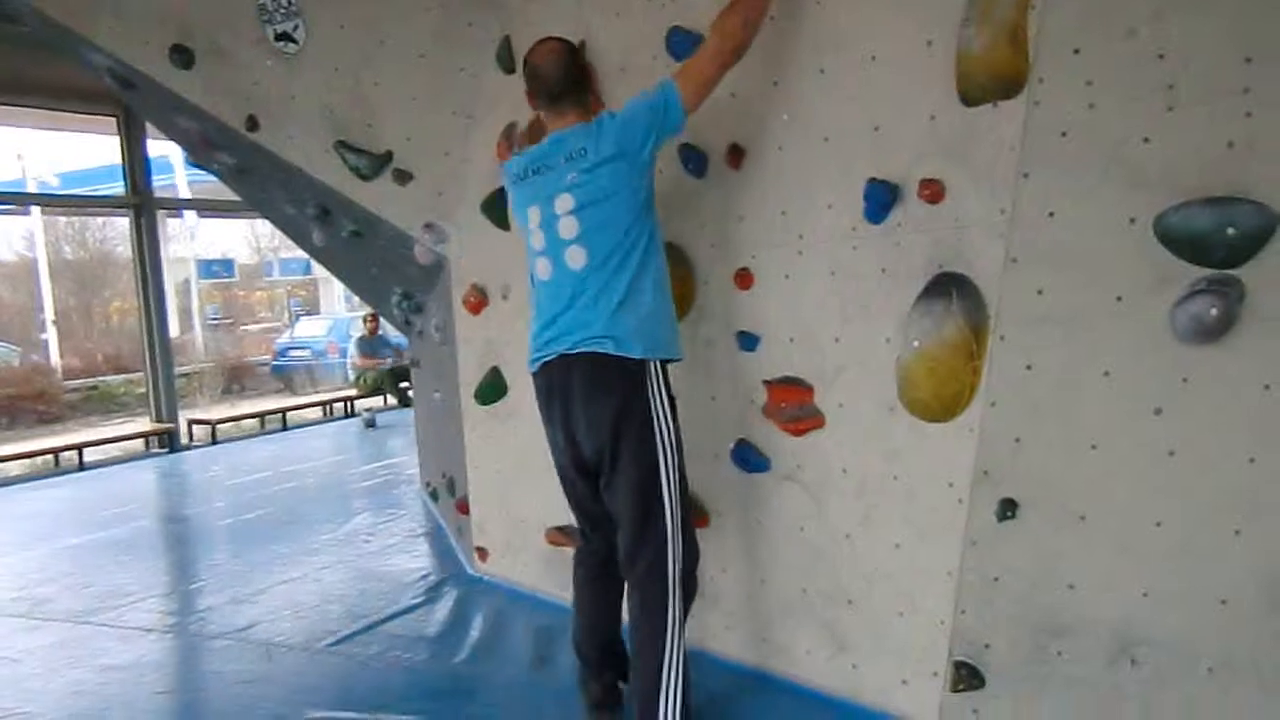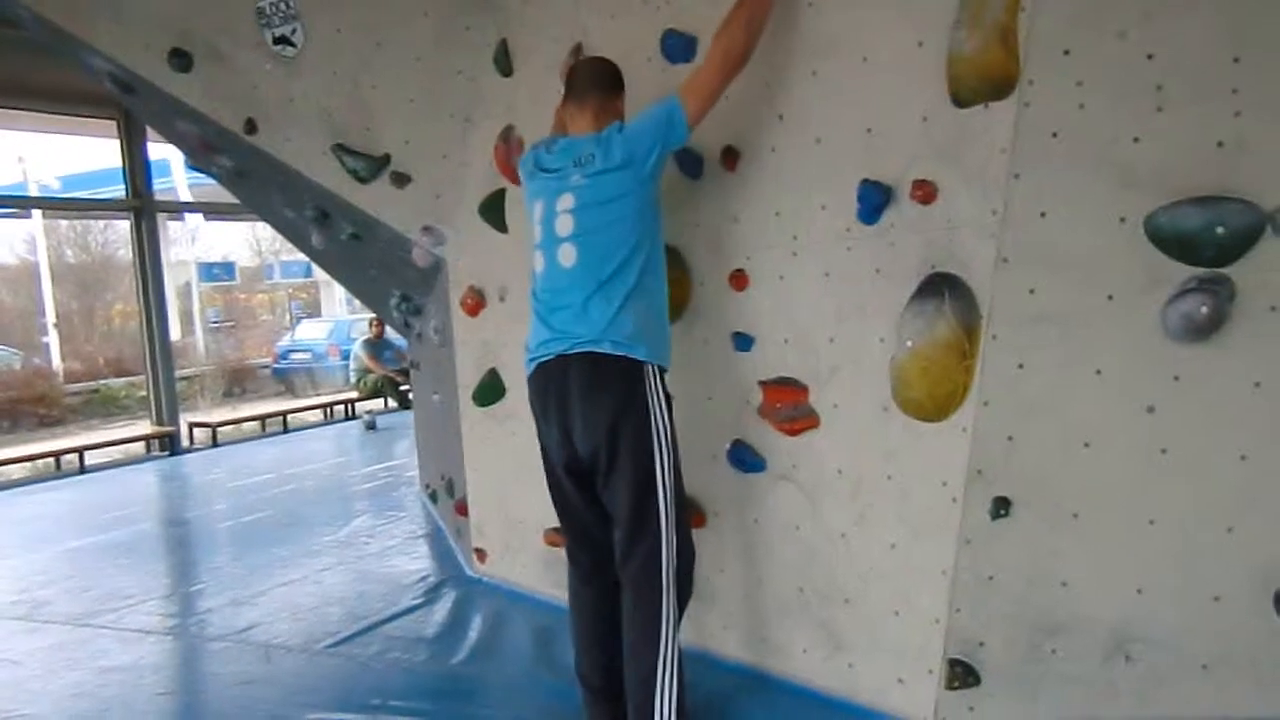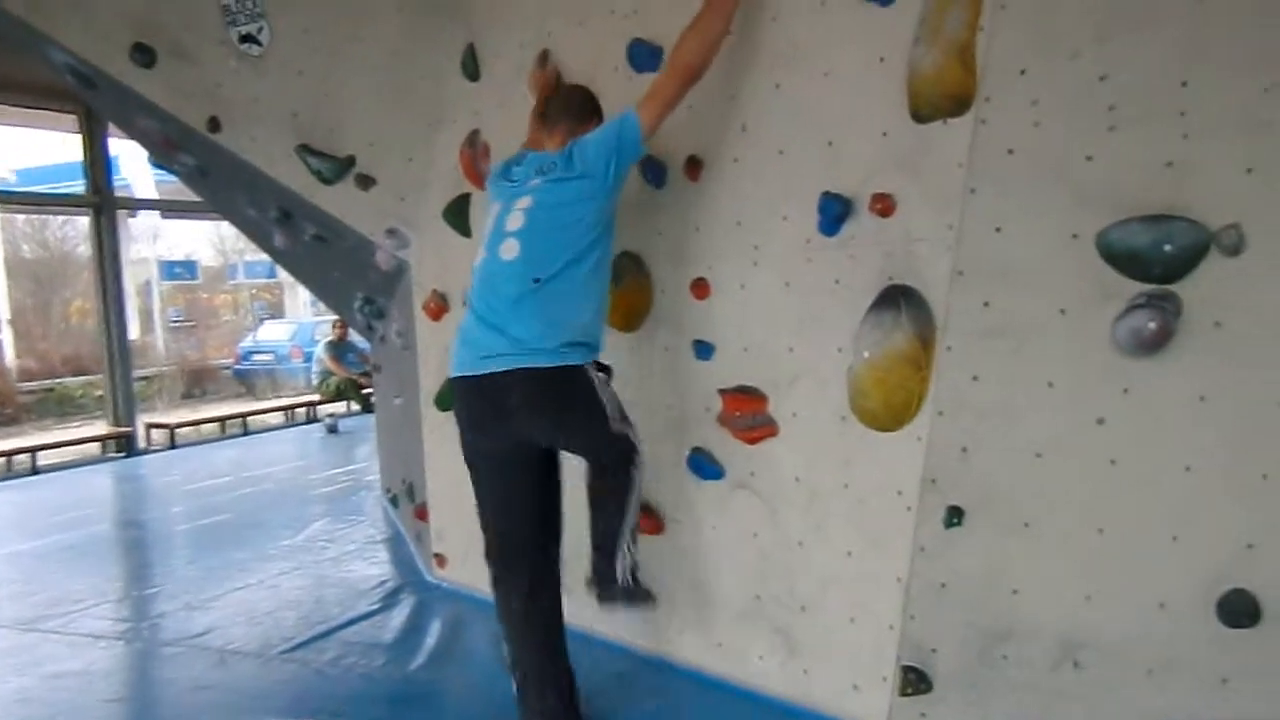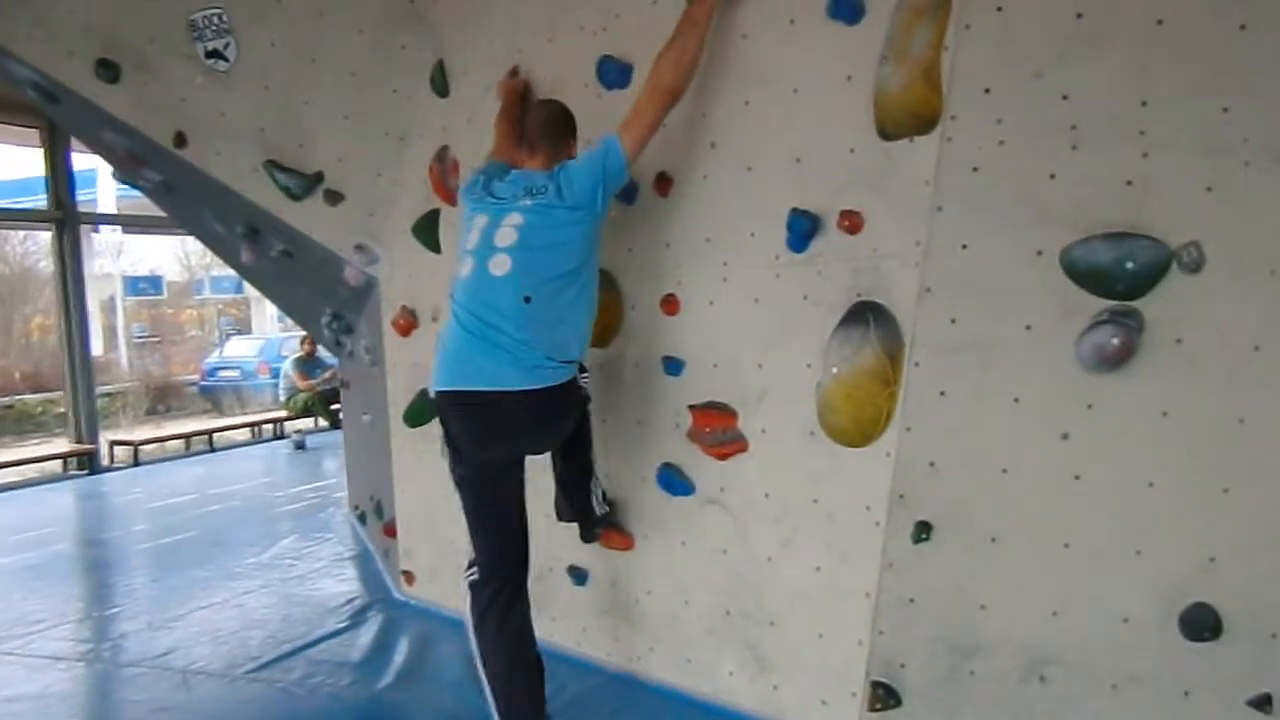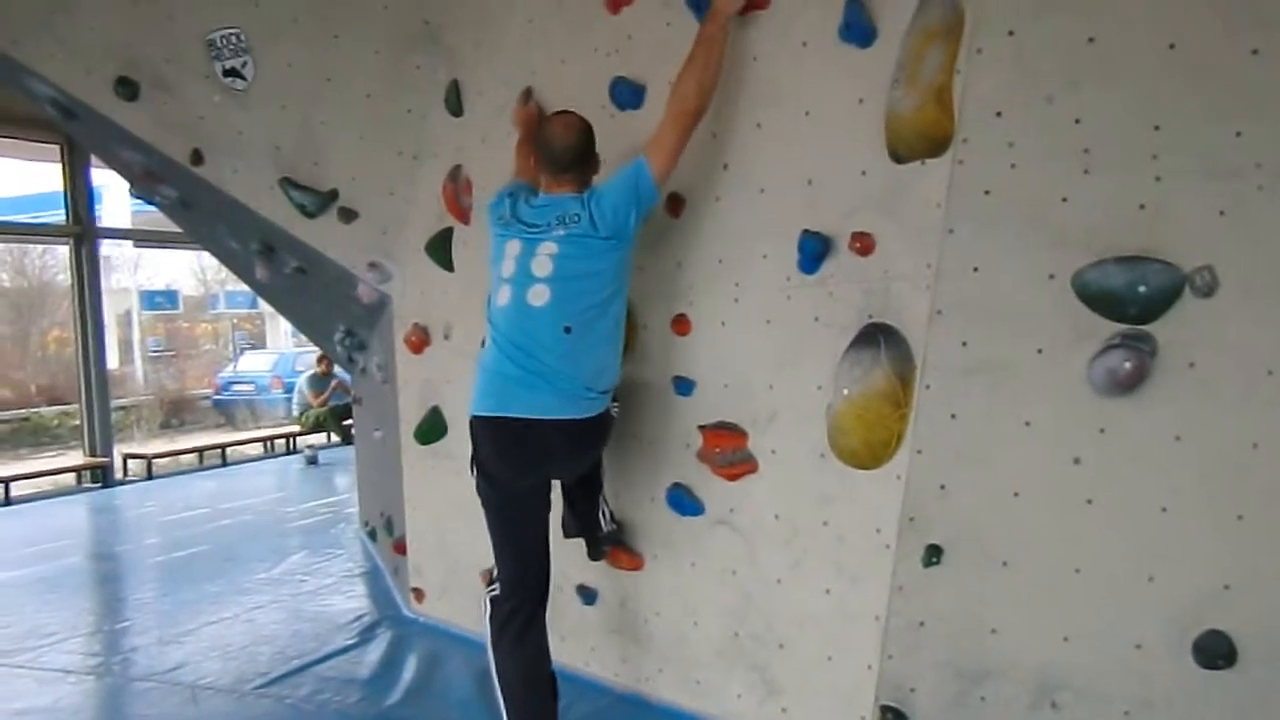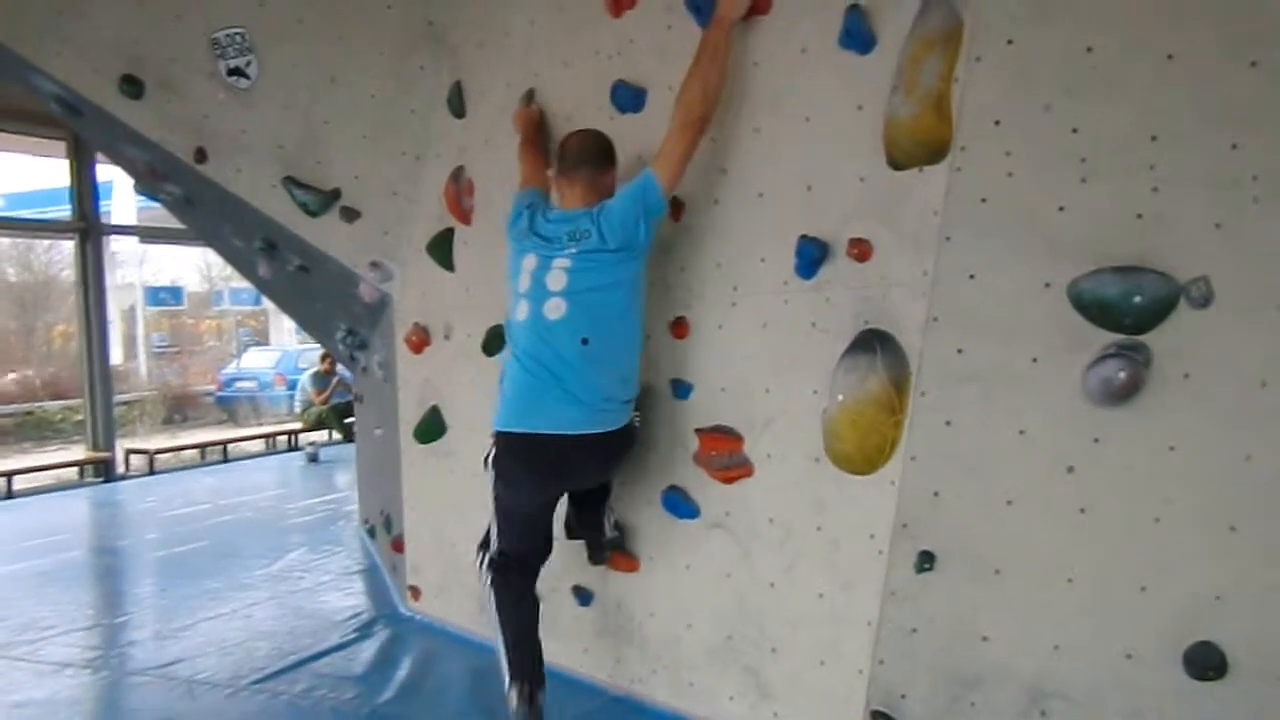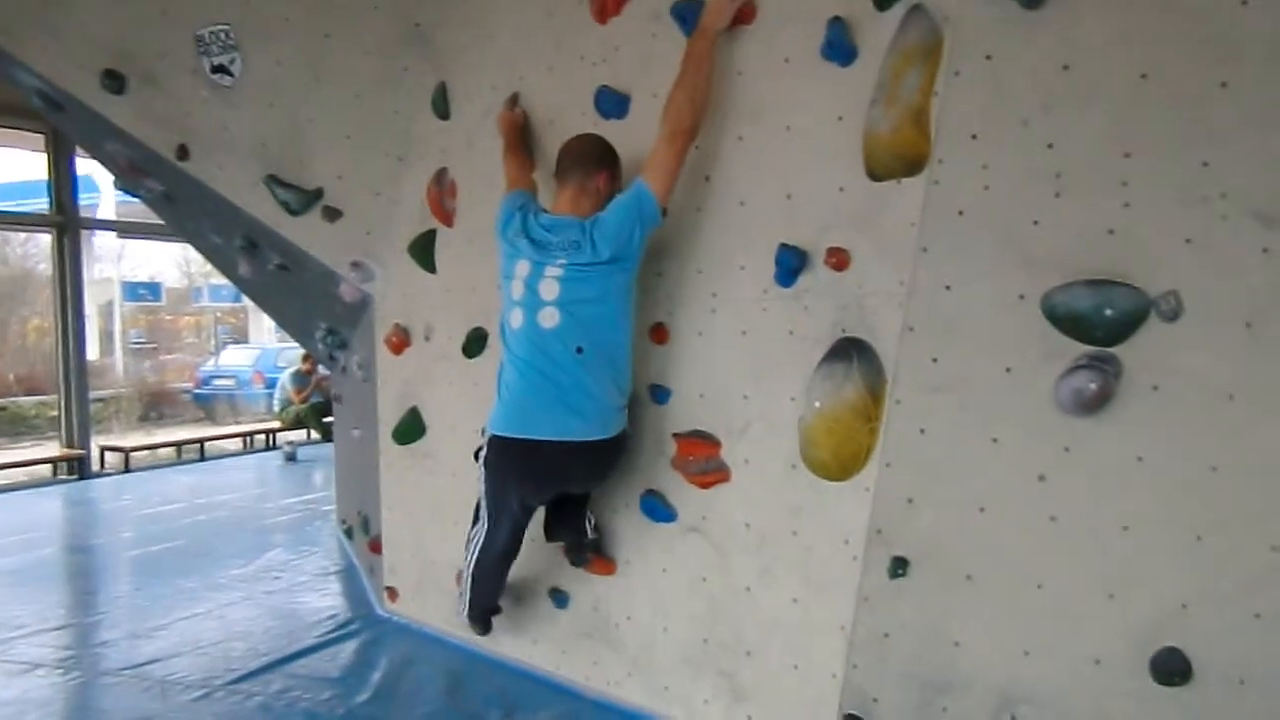
dt=0.5s
person 1, frame 1
left shoulder: (519, 170)
right shoulder: (620, 136)
left wrist: (538, 120)
left hip: (554, 381)
right hip: (622, 373)
left knee: (600, 541)
right knee: (658, 556)
person 1, frame 2
left shoulder: (537, 165)
right shoulder: (630, 147)
right elbow: (726, 58)
left wrist: (571, 85)
left hip: (549, 382)
right hip: (616, 375)
left knee: (590, 555)
right knee: (654, 561)
person 1, frame 3
left shoulder: (506, 177)
right shoulder: (592, 161)
right elbow: (682, 71)
left wrist: (543, 98)
left hip: (475, 390)
right hip: (554, 379)
left knee: (520, 565)
right knee: (617, 448)
right ankle: (613, 572)
person 1, frame 4
left shoulder: (480, 191)
right shoulder: (580, 186)
left elbow: (503, 152)
right elbow: (661, 92)
left wrist: (510, 106)
left hip: (464, 404)
right hip: (541, 406)
left knee: (495, 574)
right ankle: (586, 509)
person 1, frame 5
left shoulder: (506, 213)
right shoulder: (611, 213)
left elbow: (526, 168)
right elbow: (684, 113)
left wrist: (526, 128)
left hip: (498, 429)
right hip: (574, 431)
left knee: (517, 595)
right ankle: (594, 527)
person 1, frame 6
left shoulder: (526, 226)
right shoulder: (622, 226)
left elbow: (533, 169)
right elbow: (690, 122)
left wrist: (530, 132)
left hip: (523, 443)
right hip: (601, 443)
left knee: (510, 555)
right ankle: (595, 529)
person 1, frame 7
left shoulder: (517, 230)
right shoulder: (614, 237)
left elbow: (517, 168)
right elbow: (677, 133)
left wrist: (513, 131)
left hip: (515, 445)
right hip: (594, 449)
left knee: (494, 535)
left ankle: (480, 610)
right ankle: (574, 532)
